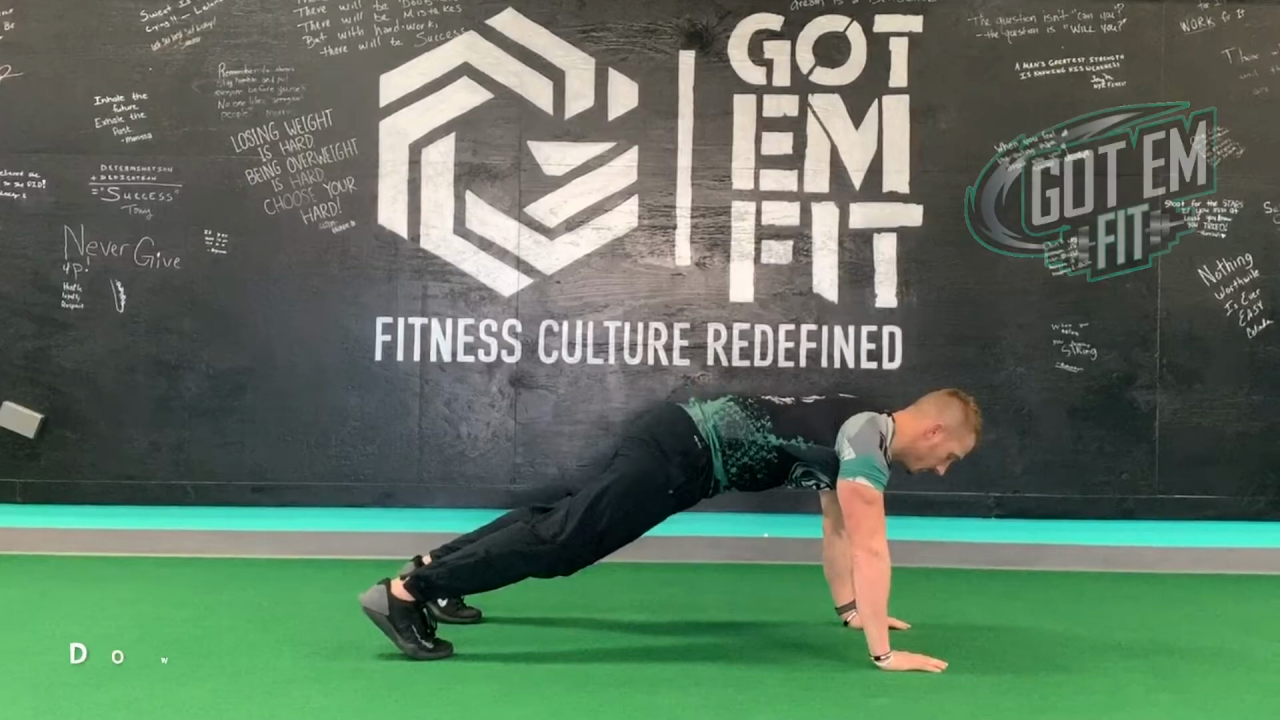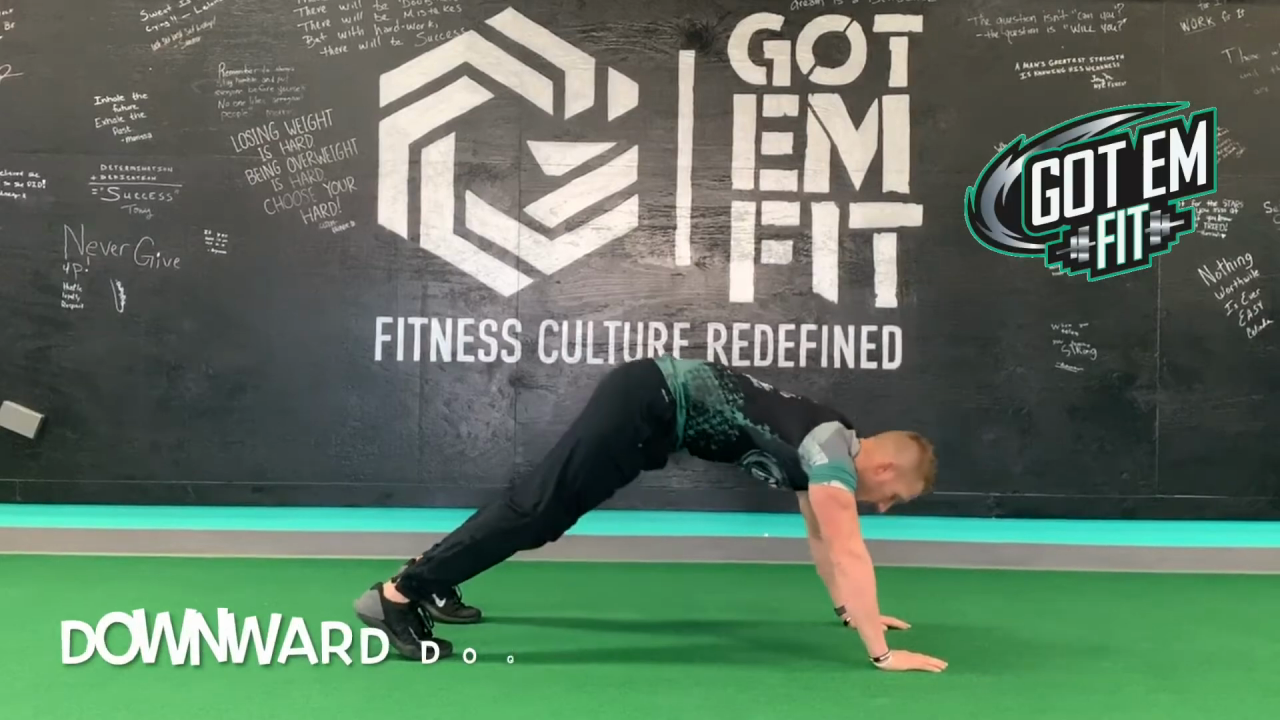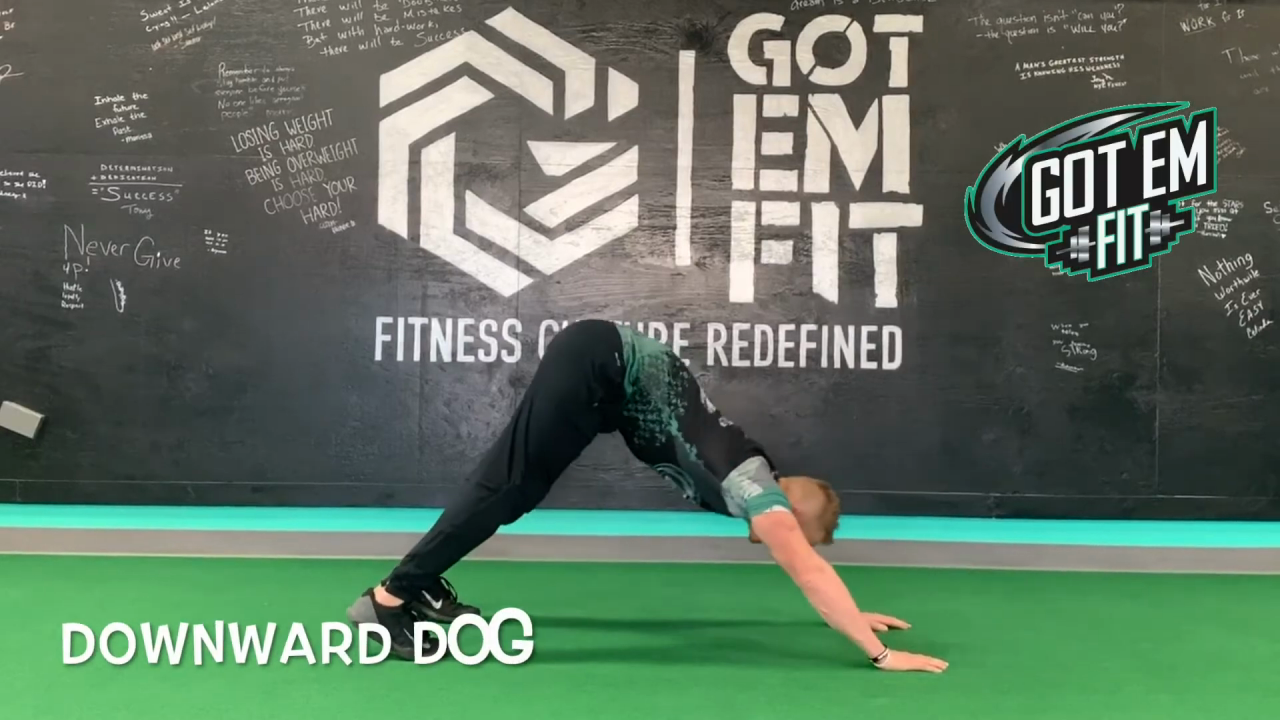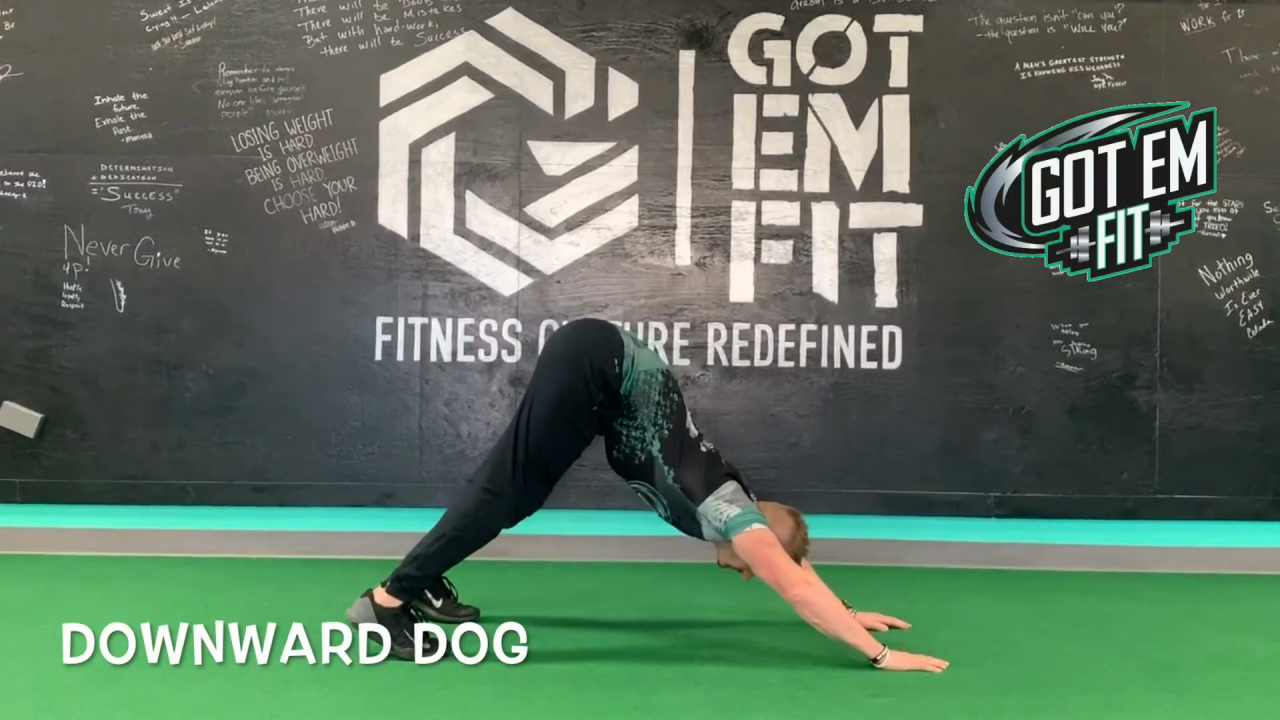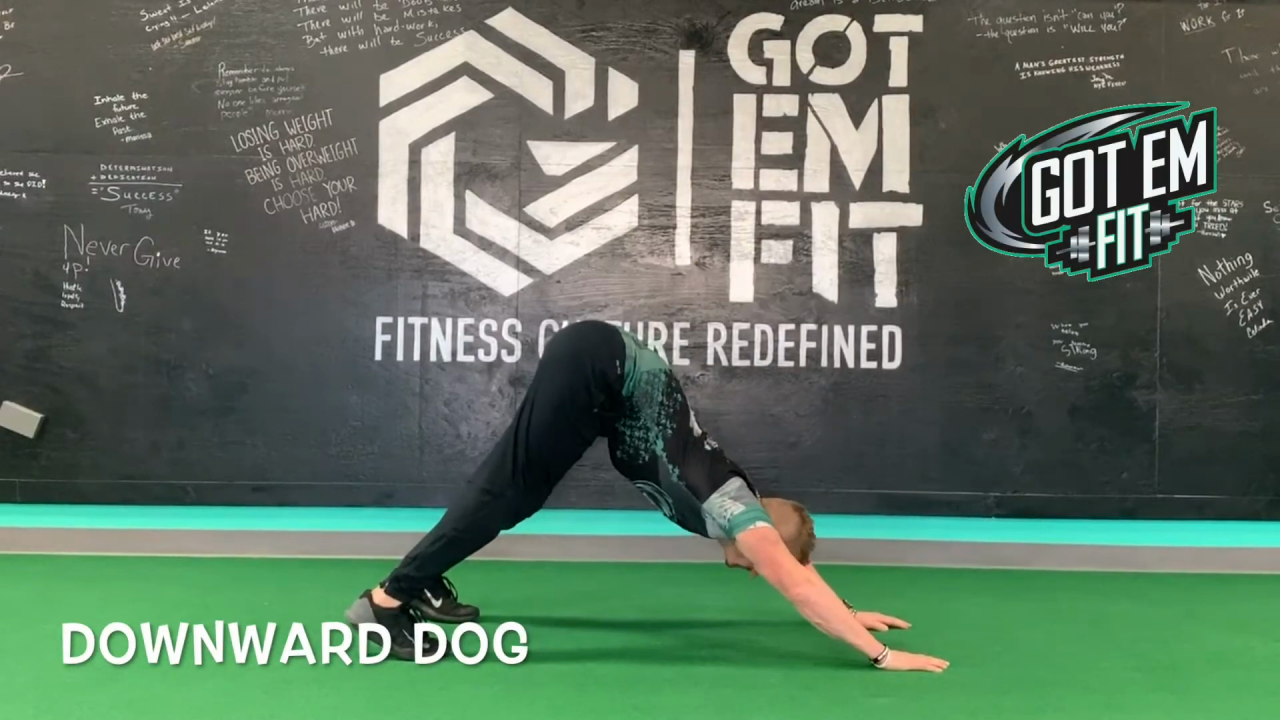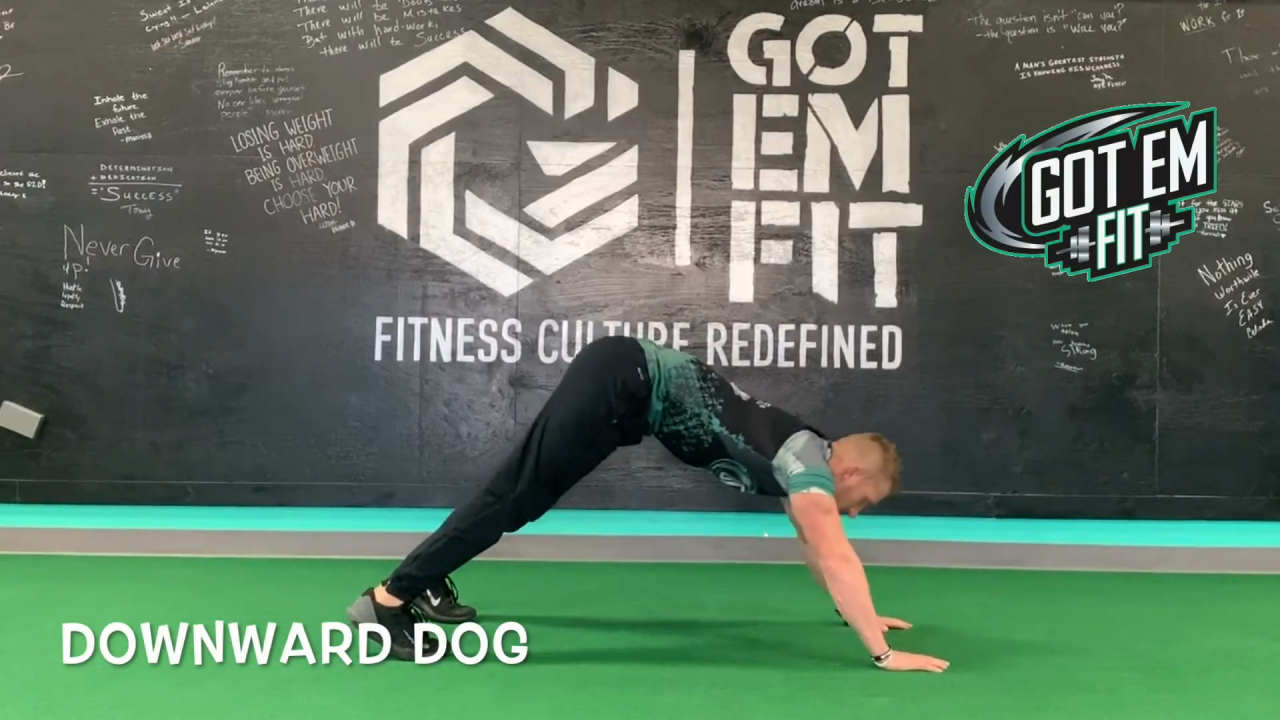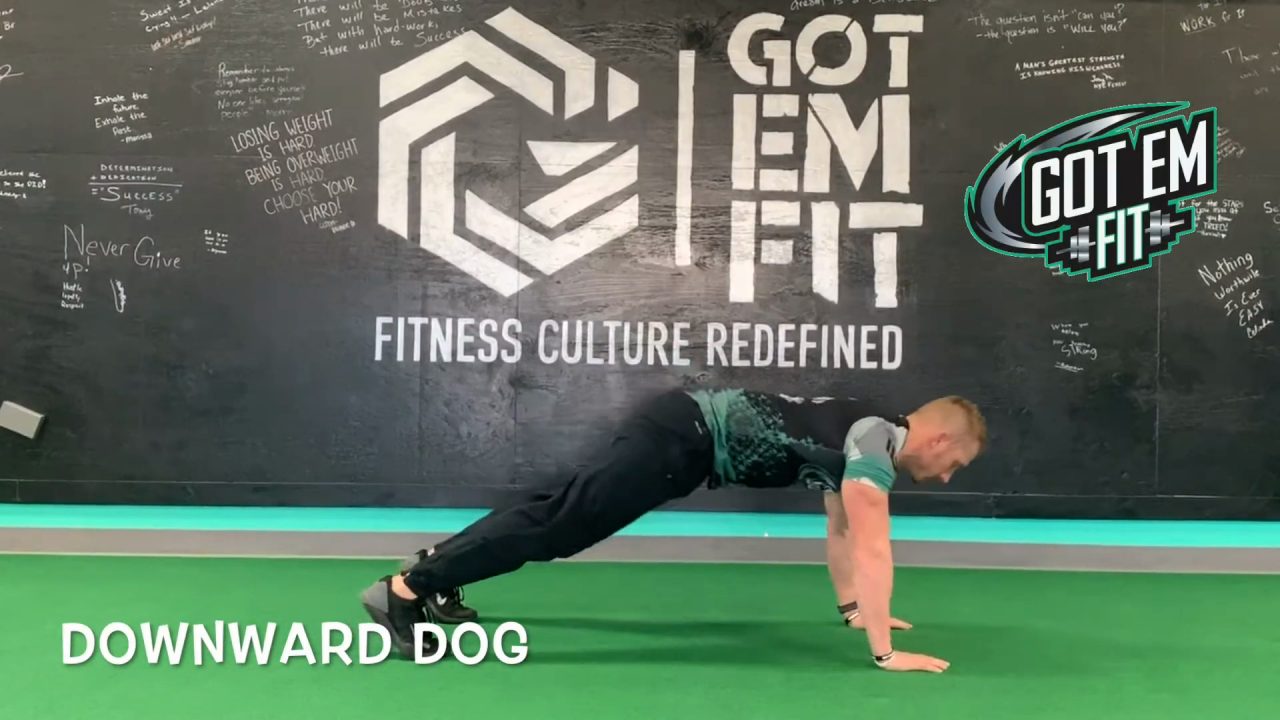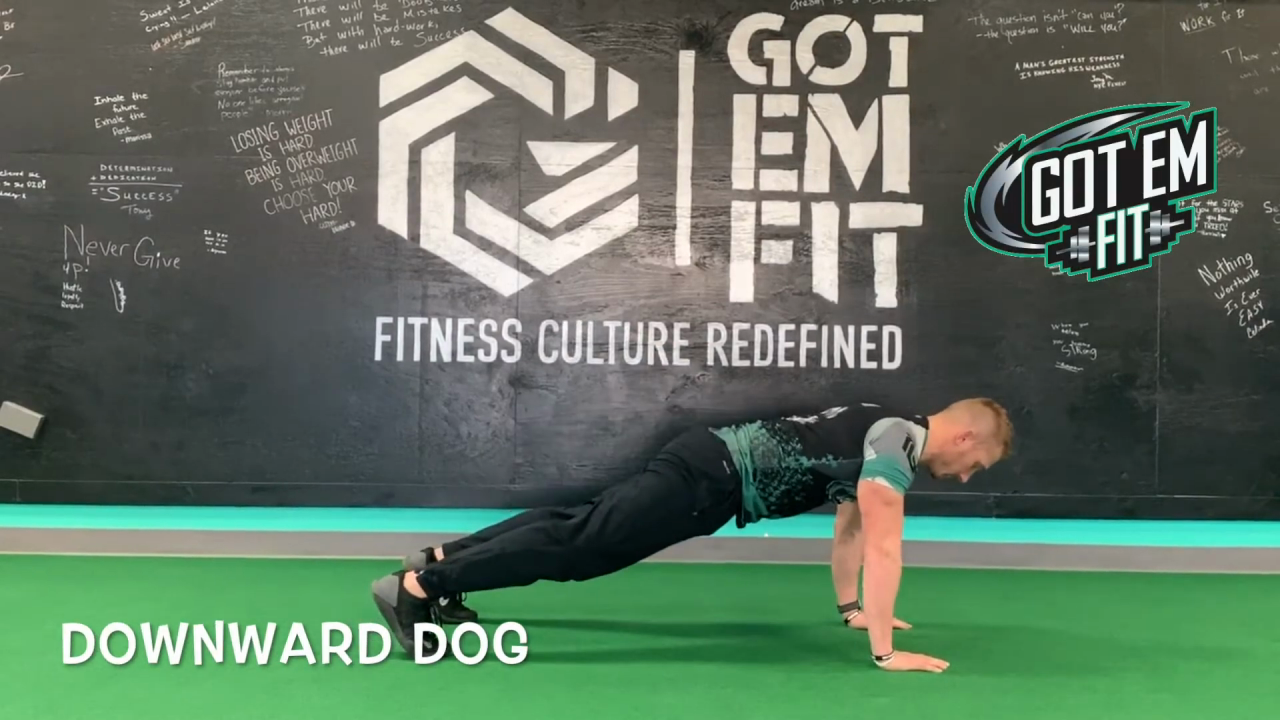
dt=0.5s
person 1, frame 1
left shoulder: (857, 431)
right shoulder: (869, 439)
left elbow: (837, 530)
right elbow: (869, 549)
left wrist: (849, 607)
right wrist: (882, 651)
left hip: (680, 441)
right hip: (679, 453)
left knee: (563, 519)
right knee: (561, 541)
left ankle: (434, 567)
right ankle: (404, 591)
person 1, frame 2
left shoulder: (827, 443)
right shoulder: (831, 450)
left elbow: (820, 535)
right elbow: (848, 550)
left wrist: (847, 608)
right wrist: (882, 653)
left hip: (654, 399)
right hip: (649, 402)
left knee: (543, 496)
right knee: (541, 507)
left ankle: (427, 573)
right ankle: (396, 595)
person 1, frame 3
left shoulder: (751, 476)
right shoulder: (748, 486)
left elbow: (807, 569)
right elbow: (808, 572)
left wrist: (850, 612)
right wrist: (880, 654)
left hip: (603, 360)
right hip: (598, 362)
left knee: (514, 482)
right knee: (508, 486)
left ankle: (422, 584)
right ankle: (388, 598)
person 1, frame 4
left shoulder: (729, 500)
right shoulder: (724, 509)
left elbow: (793, 568)
right elbow: (795, 586)
left wrist: (849, 612)
right wrist: (879, 653)
left hip: (600, 359)
right hip: (593, 362)
left knee: (513, 486)
right knee: (508, 489)
left ankle: (424, 585)
right ankle: (387, 599)
person 1, frame 5
left shoulder: (734, 498)
right shoulder: (730, 505)
left elbow: (799, 575)
right elbow: (797, 586)
left wrist: (847, 612)
right wrist: (880, 654)
left hip: (598, 360)
right hip: (596, 364)
left knee: (513, 485)
right knee: (507, 490)
left ankle: (424, 583)
right ankle: (385, 600)
person 1, frame 6
left shoulder: (805, 454)
right shoulder: (804, 461)
left elbow: (818, 547)
right elbow: (836, 557)
left wrist: (857, 612)
right wrist: (883, 653)
left hip: (628, 375)
right hip: (623, 379)
left knee: (524, 488)
right knee: (520, 494)
left ankle: (425, 584)
right ankle: (387, 599)
person 1, frame 7
left shoulder: (863, 434)
right shoulder: (876, 443)
left elbow: (842, 527)
right elbow: (873, 548)
left wrist: (851, 606)
right wrist: (884, 651)
left hip: (686, 428)
right hip: (682, 437)
left knee: (565, 508)
right knee: (558, 525)
left ankle: (435, 563)
right ankle: (402, 589)
person 1, frame 8
left shoulder: (884, 435)
right shoulder: (895, 443)
left elbow: (849, 528)
right elbow: (883, 550)
left wrist: (850, 607)
right wrist: (885, 652)
left hip: (711, 461)
right hip: (708, 478)
left knee: (581, 525)
right knee: (578, 546)
left ankle: (441, 559)
right ankle: (414, 587)
